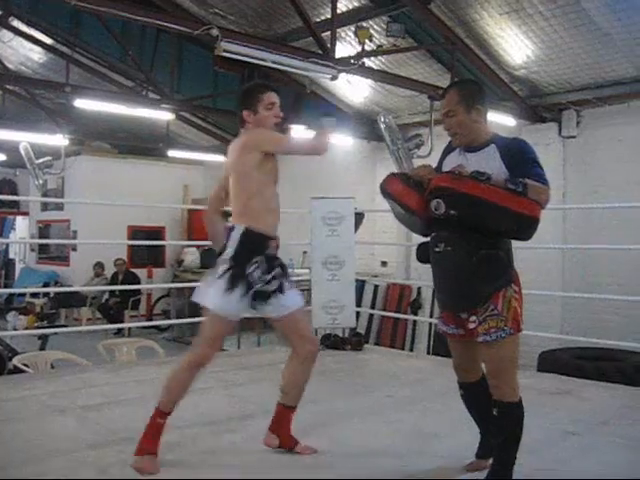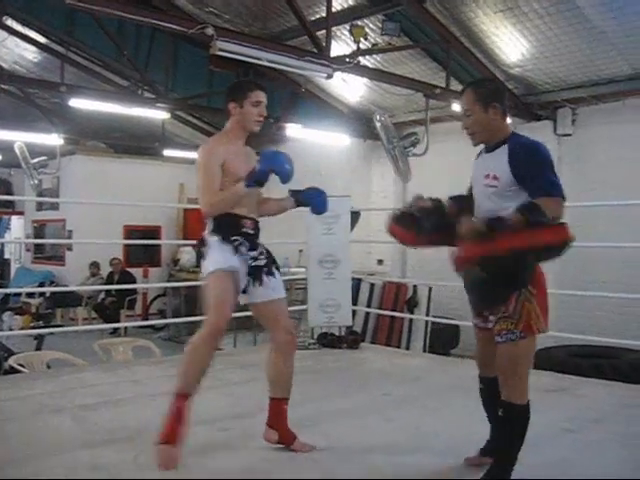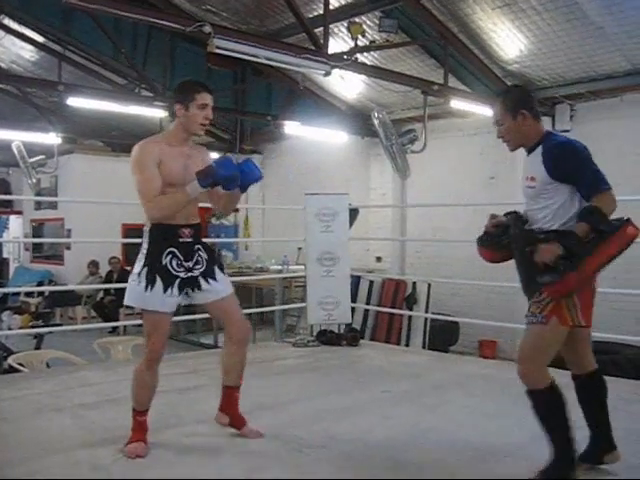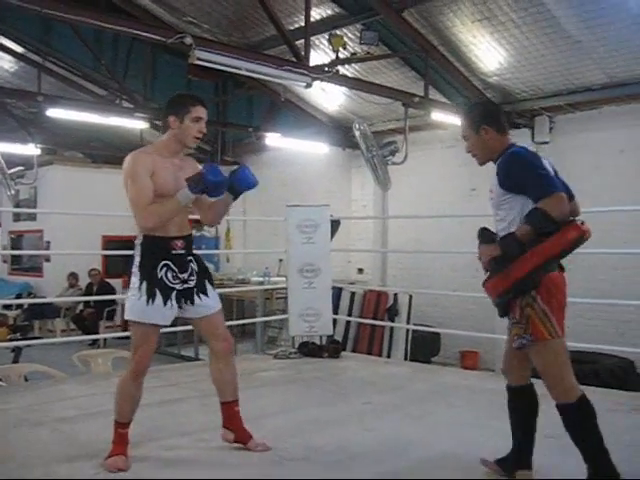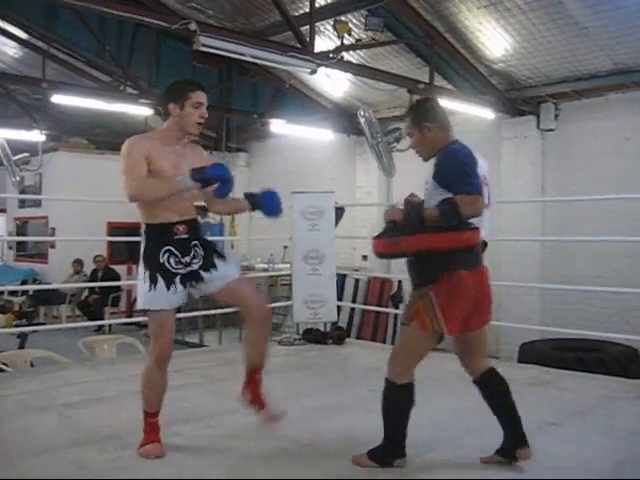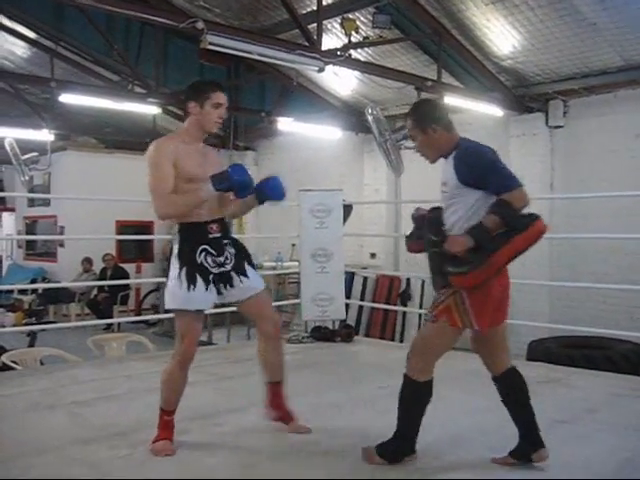
dt=0.5s
person 1, frame 1
left shoulder: (512, 150)
right shoulder: (450, 153)
left elbow: (541, 195)
left wrist: (483, 181)
right wrist: (424, 181)
left hip: (492, 279)
right hip: (451, 278)
left knee: (502, 381)
right knee: (466, 370)
right ankle: (490, 442)
person 1, frame 2
left shoulder: (528, 152)
right shoulder: (483, 156)
left elbow: (552, 209)
left wrist: (490, 227)
right wrist: (434, 207)
left hip: (514, 280)
right hip: (482, 277)
left knee: (513, 379)
right knee: (488, 367)
right ankle: (497, 441)
person 1, frame 3
left shoulder: (563, 149)
right shoulder: (534, 155)
left elbow: (605, 201)
left wrist: (567, 245)
right wrist: (510, 223)
left knee: (530, 367)
right knee: (580, 362)
right ankle: (603, 446)
person 1, frame 4
left shoulder: (515, 160)
right shoulder: (530, 160)
left elbow: (554, 205)
right elbow: (571, 208)
left wrist: (504, 245)
left hip: (532, 286)
right hip: (532, 281)
left knee: (560, 384)
right knee: (515, 373)
person 1, frame 5
left shoulder: (452, 157)
right shoulder: (463, 158)
left elbow: (471, 206)
right wrist: (421, 213)
left hip: (445, 282)
right hip: (472, 273)
left knee: (399, 366)
right knee: (476, 364)
left ankle: (391, 451)
right ankle: (515, 442)
person 1, frame 6
left shoulder: (474, 155)
right shoulder: (458, 160)
left elbow: (518, 199)
left wrist: (471, 238)
right hip: (483, 275)
left knee: (419, 361)
right knee: (498, 363)
left ankle: (401, 446)
right ankle: (531, 444)
person 2, frame 1
left shoulder: (250, 151)
right shoulder: (255, 139)
left elbow: (212, 208)
right elbow: (317, 149)
right wrist: (327, 124)
left hip: (266, 261)
right hip: (245, 255)
left knee: (308, 346)
right knee: (201, 354)
left ankle: (280, 432)
right ankle: (149, 440)
person 2, frame 2
left shoulder: (253, 155)
right shoulder: (213, 149)
right elbow: (209, 204)
left wrist: (297, 198)
right wrist: (251, 181)
left hip: (253, 245)
right hip: (225, 239)
left knee: (285, 335)
right knee: (217, 324)
left ankle: (277, 426)
right ankle: (173, 425)
person 2, frame 3
left shoulder: (203, 155)
right shoulder: (147, 150)
left elbow: (224, 208)
right elbow: (155, 209)
left wrist: (239, 183)
right wrist: (199, 184)
left hip: (198, 248)
right hip: (162, 250)
left knee: (239, 329)
right knee: (154, 350)
left ankle: (229, 410)
right ankle: (138, 430)
person 2, frame 4
left shoulder: (192, 166)
right shoulder: (139, 161)
left elbow: (209, 218)
right elbow: (147, 218)
left wrist: (231, 192)
right wrist: (189, 190)
left hip: (188, 260)
right hip: (154, 262)
left knee: (223, 344)
right knee: (140, 362)
left ankle: (233, 426)
right ankle: (119, 443)
person 2, frame 5
left shoulder: (196, 154)
right shoulder: (138, 145)
left elbow: (216, 203)
right elbow: (137, 191)
left wrist: (251, 202)
right wrist: (192, 180)
left hip: (196, 243)
right hip: (160, 249)
left knee: (258, 308)
right knee: (162, 350)
left ankle: (253, 390)
right ankle: (150, 431)
person 2, frame 6
left shoulder: (213, 154)
right shoulder: (163, 150)
right elbow: (164, 209)
left wrist: (255, 193)
right wrist: (211, 186)
left hip: (227, 245)
right hip: (194, 250)
left knee: (270, 325)
right knee: (186, 349)
left ankle: (278, 407)
right ankle: (165, 428)
